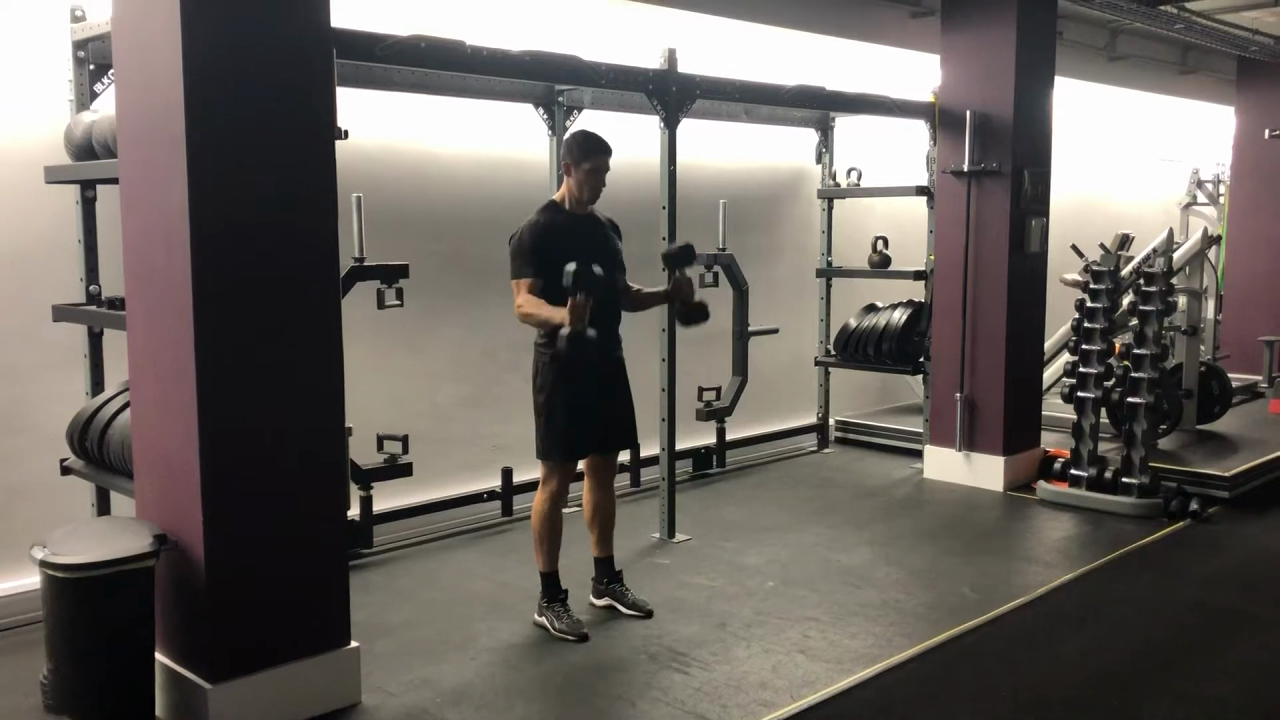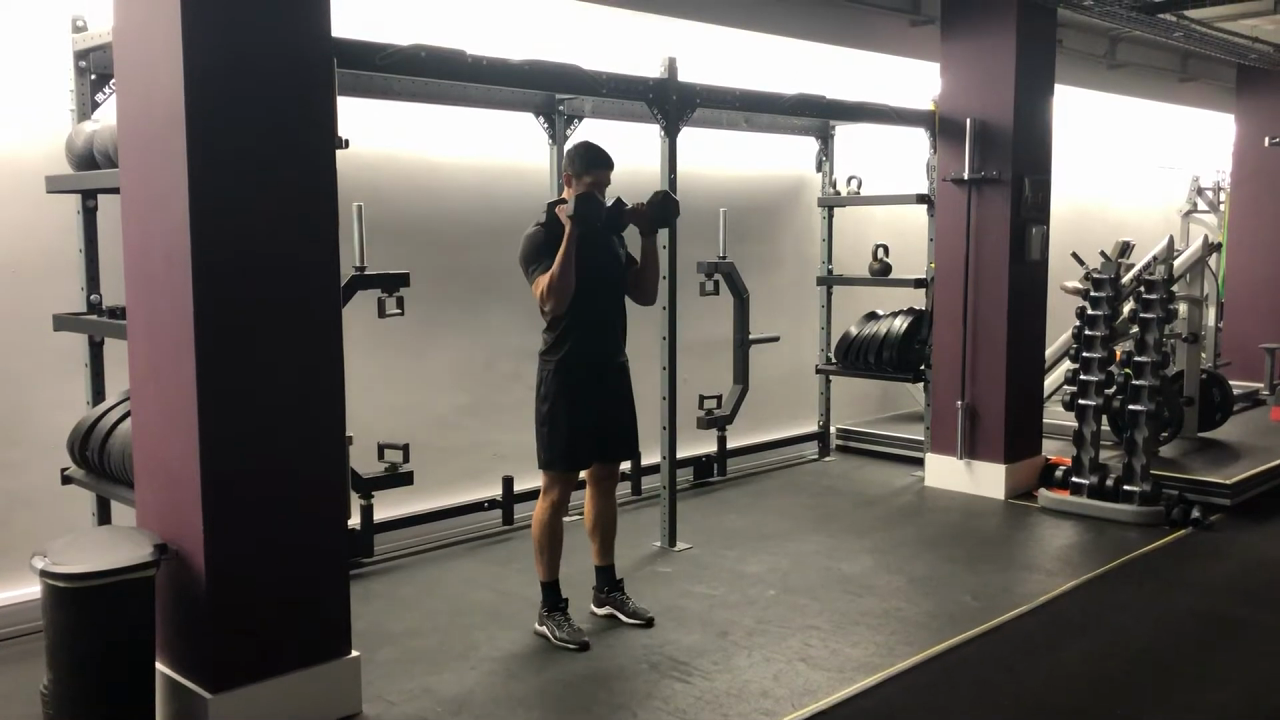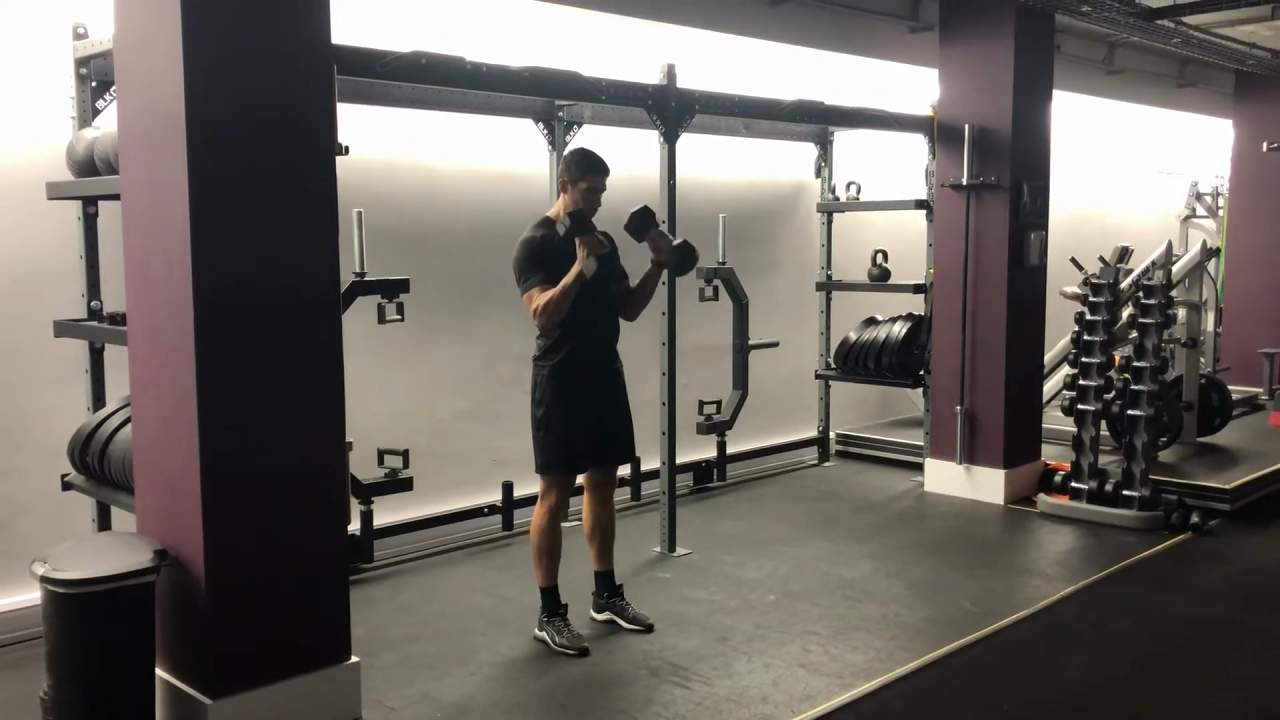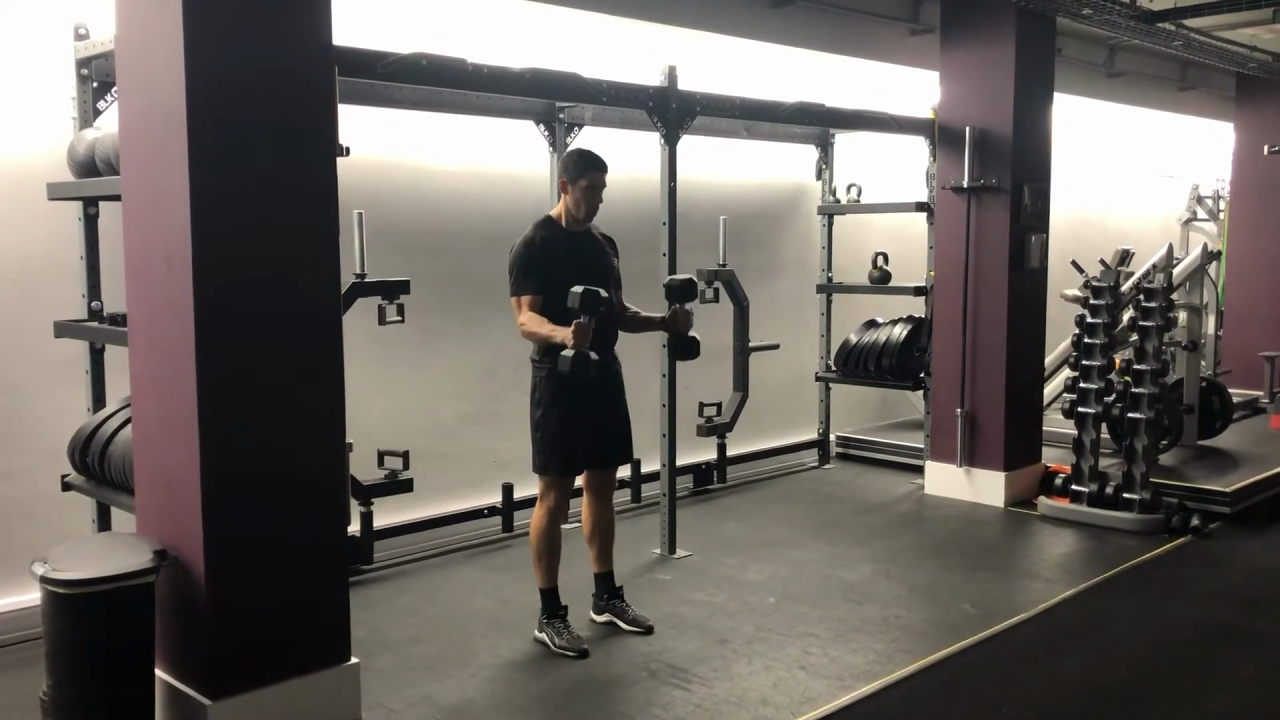
dt=0.7s
person 1, frame 1
left shoulder: (606, 228)
right shoulder: (538, 230)
left elbow: (620, 293)
right elbow: (523, 302)
left wrist: (666, 295)
right wrist: (561, 315)
left hip: (608, 364)
right hip: (564, 368)
left knee: (603, 472)
right knee: (557, 481)
left ankle: (606, 580)
right ankle: (550, 599)
person 1, frame 2
left shoulder: (610, 235)
right shoulder: (543, 237)
left elbow: (646, 295)
right elbow: (553, 301)
left wrist: (648, 236)
right wrist: (569, 234)
left hip: (611, 371)
right hip: (566, 376)
left knee: (605, 480)
right knee: (557, 490)
left ankle: (607, 589)
right ankle: (551, 608)
person 1, frame 3
left shoulder: (606, 242)
right shoulder: (537, 243)
left elbow: (629, 309)
right elbow: (543, 314)
left wrist: (657, 266)
right wrist: (579, 270)
left hip: (606, 375)
right hip: (561, 381)
left knee: (603, 485)
right knee: (555, 494)
left ankle: (606, 594)
right ankle: (550, 613)
person 1, frame 4
left shoulder: (604, 244)
right shoulder: (535, 244)
right elbow: (525, 318)
left wrist: (664, 322)
right wrist: (563, 335)
left hip: (605, 377)
right hip: (560, 382)
left knee: (602, 487)
right knee: (554, 497)
left ankle: (606, 596)
right ankle: (550, 615)
